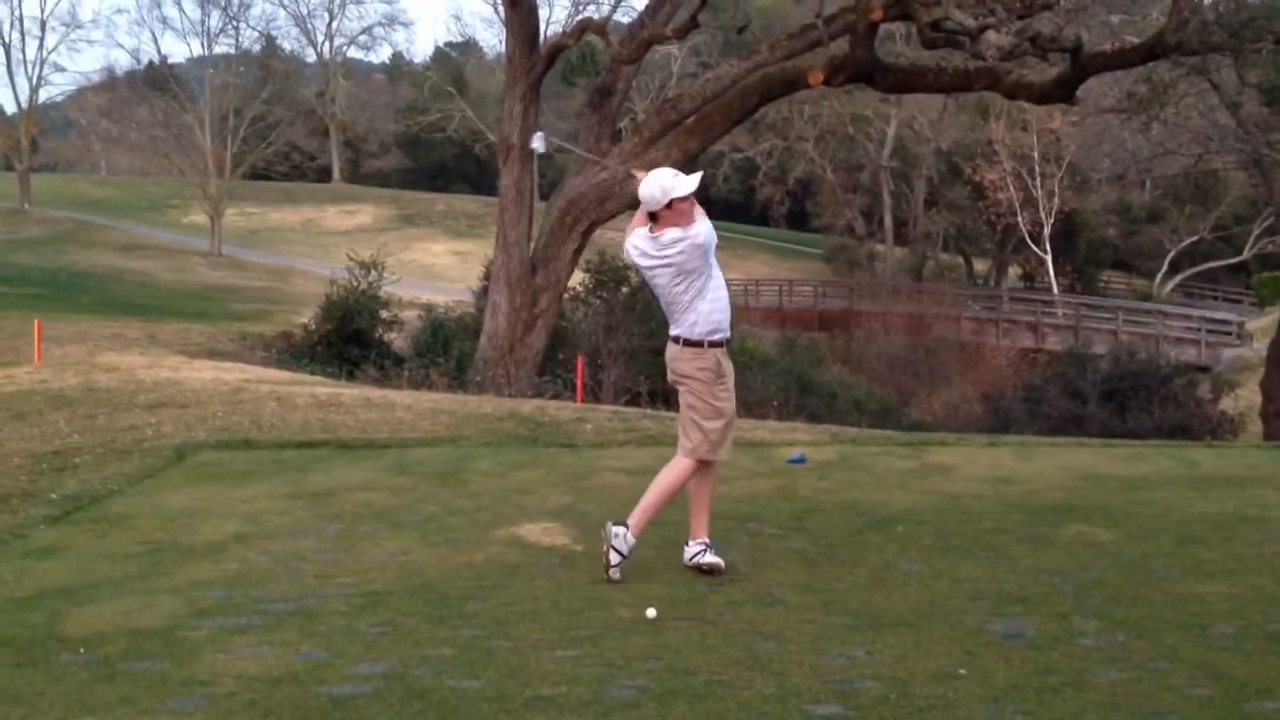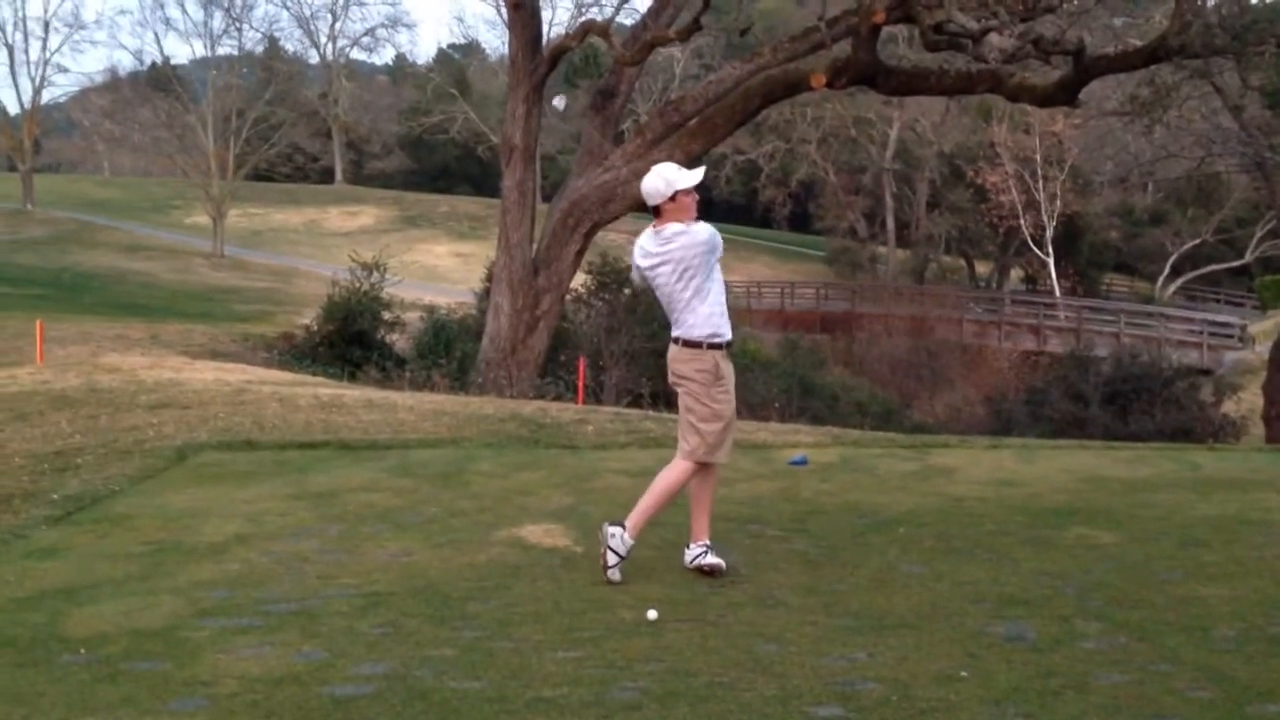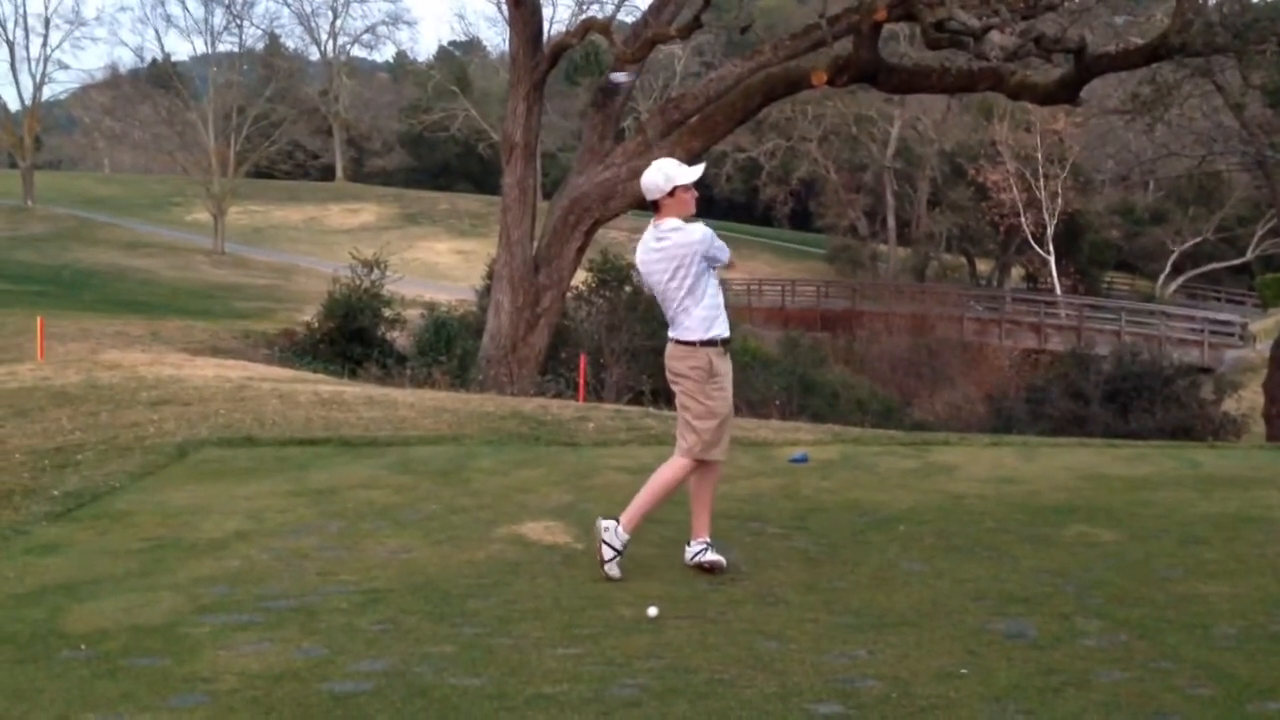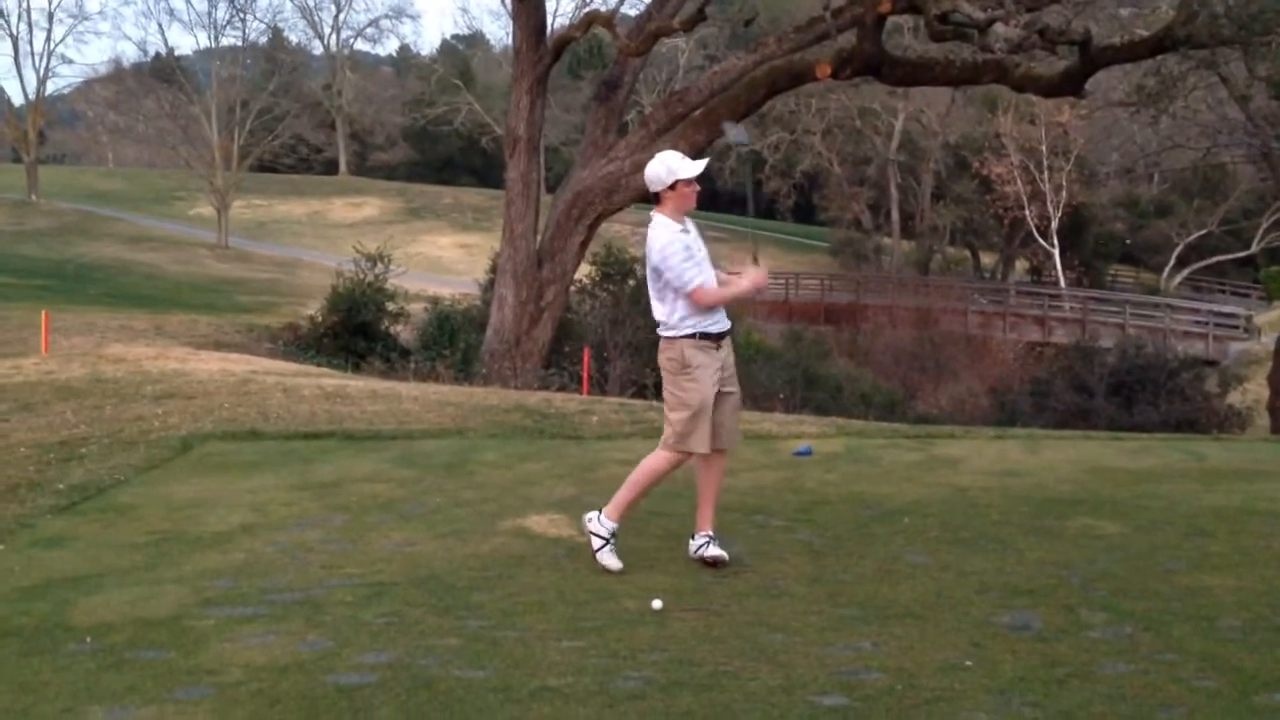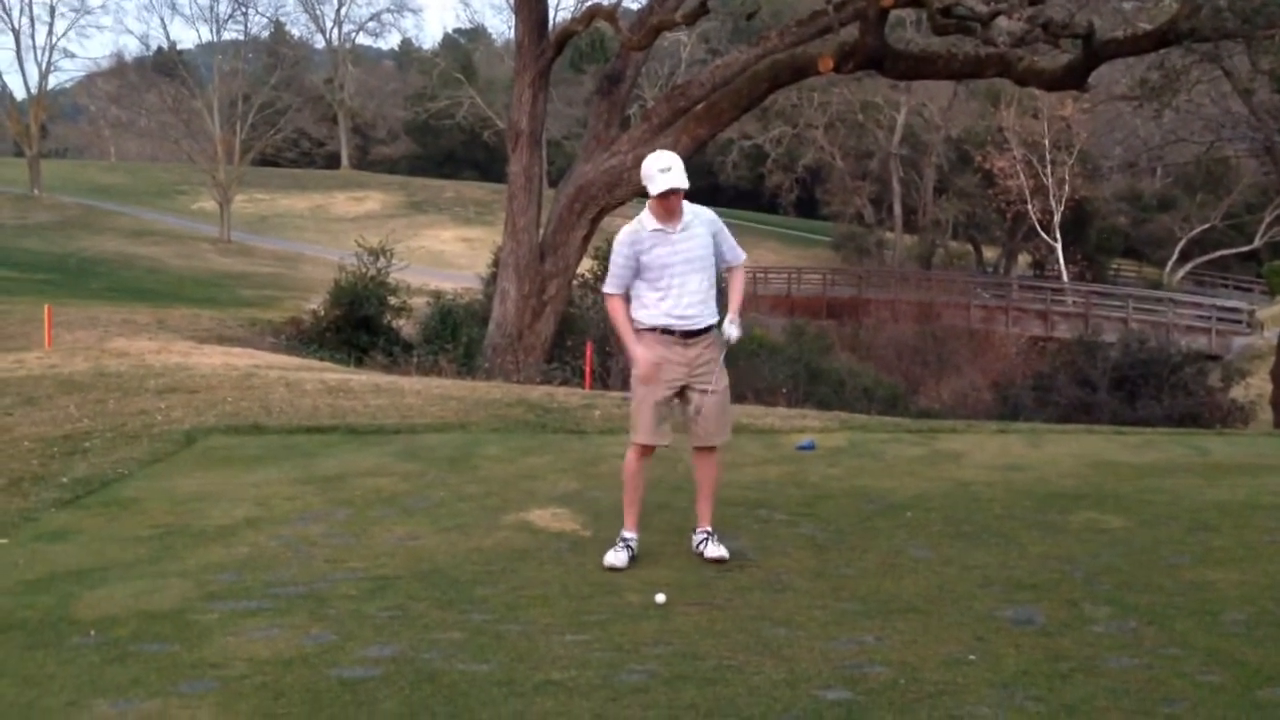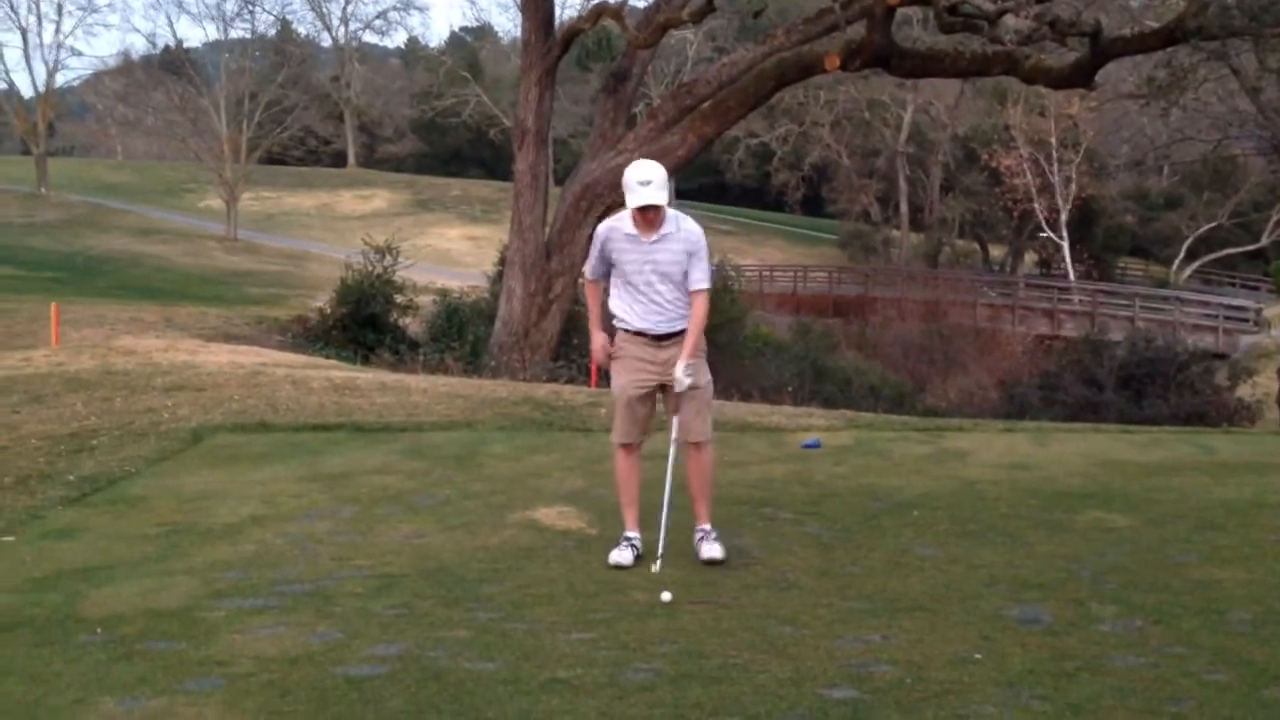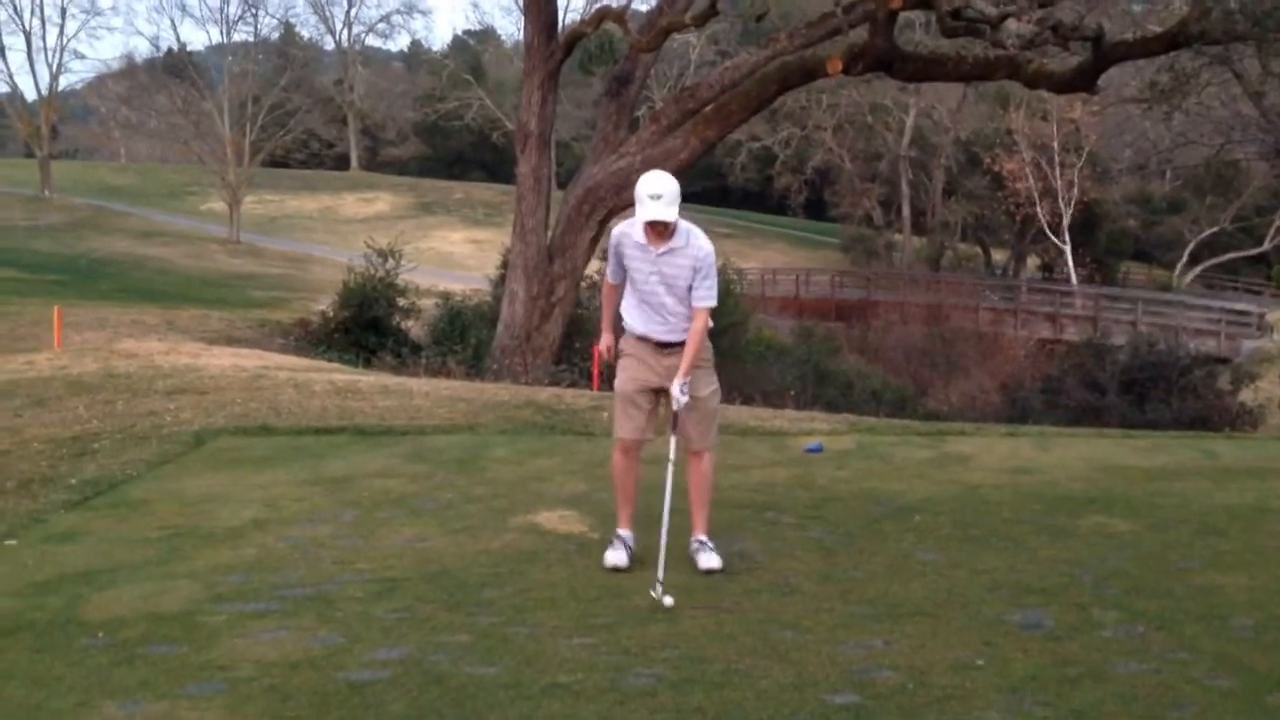
dt=0.4s
person 1, frame 1
left shoulder: (640, 245)
right shoulder: (696, 240)
right elbow: (700, 215)
left wrist: (646, 199)
right wrist: (653, 186)
left hip: (691, 350)
right hip: (703, 356)
left knee: (709, 450)
right knee: (693, 453)
left ankle: (698, 542)
right ankle: (627, 530)
person 1, frame 2
left shoulder: (643, 247)
right shoulder: (701, 236)
left hip: (692, 351)
right hip: (704, 357)
left knee: (710, 452)
right knee: (692, 456)
left ankle: (699, 544)
right ankle: (625, 532)
person 1, frame 3
left shoulder: (647, 245)
right shoulder: (696, 235)
right elbow: (727, 262)
left hip: (695, 351)
right hip: (702, 356)
left knee: (711, 451)
right knee: (691, 454)
left ankle: (699, 542)
right ankle: (619, 528)
person 1, frame 4
left shoulder: (684, 227)
right shoulder: (664, 240)
right elbow: (703, 297)
left wrist: (737, 276)
right wrist: (745, 283)
left hip: (718, 346)
right hip: (687, 351)
left knee: (718, 445)
right knee: (678, 448)
left ankle: (703, 536)
right ankle: (605, 520)
person 1, frame 5
left shoulder: (708, 221)
right shoulder: (632, 236)
left elbow: (736, 267)
right elbow: (614, 297)
left wrist: (733, 315)
right wrist: (634, 346)
left hip: (706, 343)
right hip: (657, 347)
left knee: (708, 443)
right knee: (643, 443)
left ankle: (704, 532)
right ankle: (628, 535)
person 1, frame 6
left shoulder: (690, 233)
right shoulder: (608, 232)
left elbow: (700, 299)
right elbow: (594, 278)
left wrist: (686, 357)
right wrist: (596, 329)
left hip: (682, 342)
right hip: (632, 345)
left knee: (697, 440)
right knee: (627, 443)
left ankle: (704, 529)
right ankle: (631, 534)
person 1, frame 7
left shoulder: (700, 248)
right shoulder: (622, 236)
left elbow: (700, 316)
left wrist: (683, 375)
right wrist: (607, 330)
left hip: (689, 351)
right hip: (638, 349)
left knee: (699, 447)
right knee: (626, 442)
left ankle: (700, 538)
right ankle: (624, 534)
